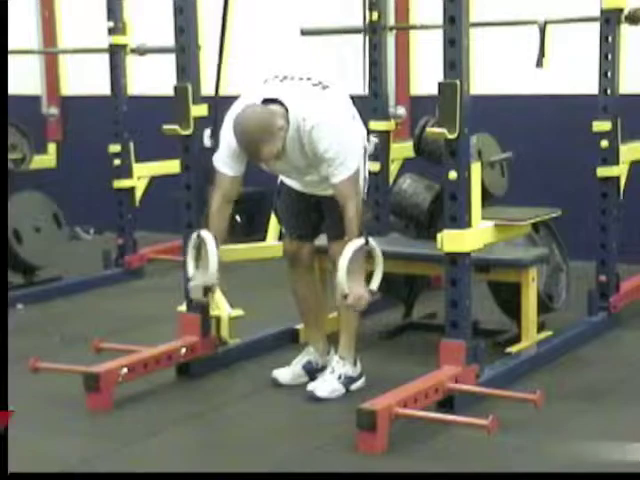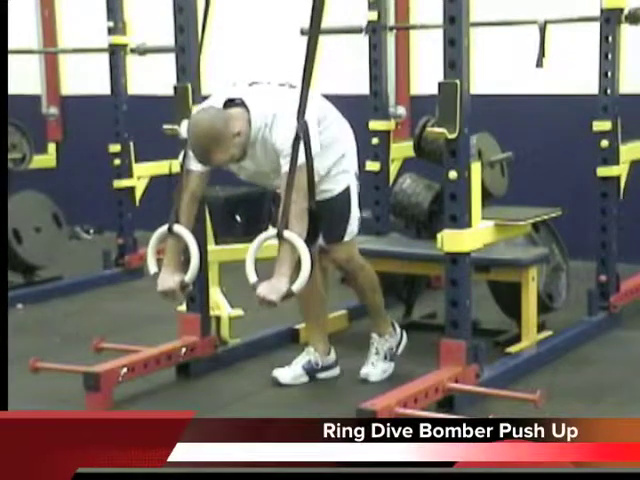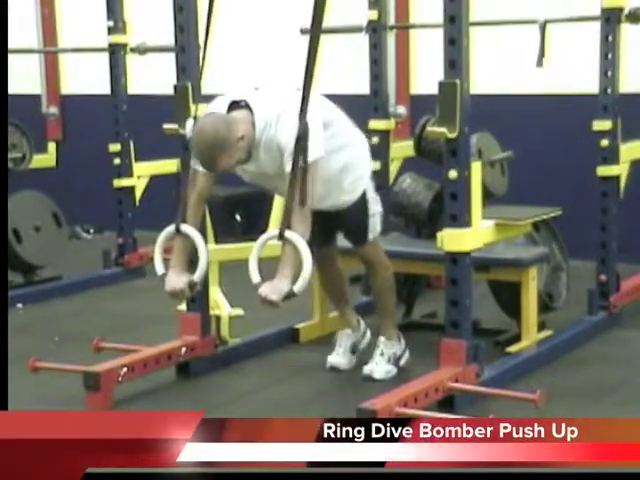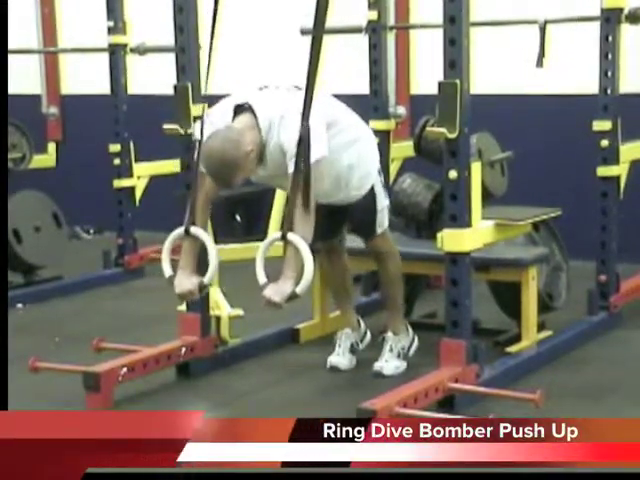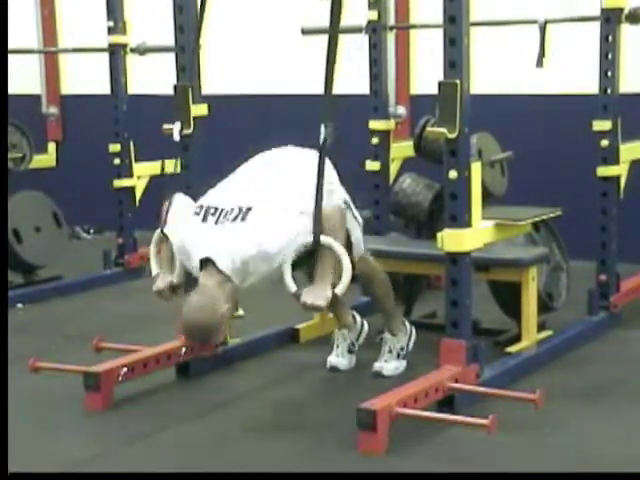
dt=1s
person 1, frame 1
left shoulder: (324, 124)
right shoulder: (236, 126)
left elbow: (350, 204)
right elbow: (223, 196)
left wrist: (356, 277)
left hip: (344, 168)
right hip: (296, 176)
left knee: (340, 253)
right knee: (296, 254)
left ankle: (347, 361)
right ankle: (318, 352)
person 1, frame 2
left shoulder: (283, 123)
right shoulder: (207, 128)
left elbow: (297, 203)
right elbow: (189, 197)
left wrist: (280, 278)
right wrist: (171, 267)
left hip: (331, 167)
right hip: (282, 178)
left knee: (341, 256)
left ankle: (386, 334)
right ankle: (320, 352)
person 1, frame 3
left shoulder: (289, 124)
right shoulder: (212, 129)
left elbow: (300, 202)
right elbow: (195, 197)
left wrist: (284, 278)
right wrist: (177, 267)
left hip: (344, 171)
right hip: (304, 184)
left knee: (368, 252)
right knee: (322, 255)
left ankle: (391, 342)
right ankle: (352, 329)
person 1, frame 4
left shoulder: (294, 126)
right shoulder: (215, 128)
left elbow: (304, 205)
right elbow: (201, 199)
left wrist: (288, 279)
right wrist: (186, 269)
left hip: (353, 162)
right hip: (315, 177)
left knee: (378, 244)
right knee: (327, 247)
left ankle: (400, 333)
right ankle: (352, 328)
person 1, frame 5
left shoulder: (259, 248)
right shoulder: (185, 241)
left elbow: (332, 212)
right elbow: (171, 204)
left wrist: (323, 286)
right wrist: (165, 271)
left hip: (313, 177)
left knee: (356, 264)
right knee: (312, 265)
left ankle: (397, 332)
right ankle: (348, 326)
